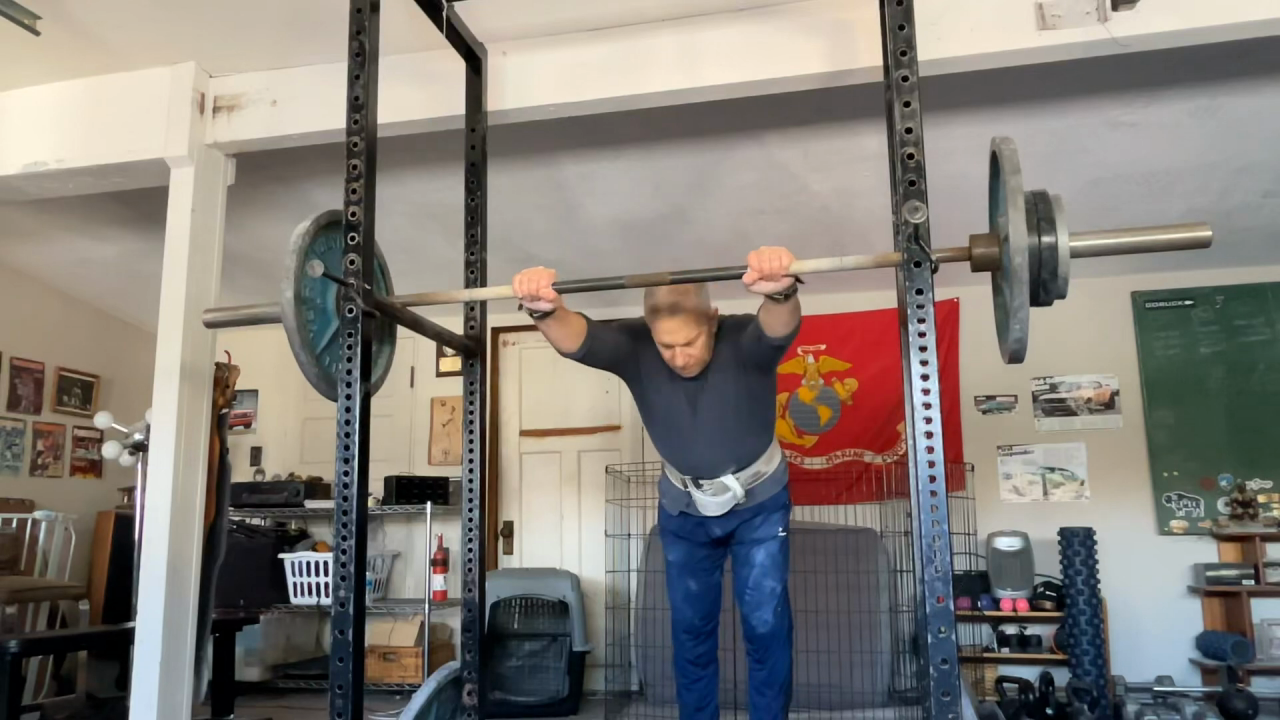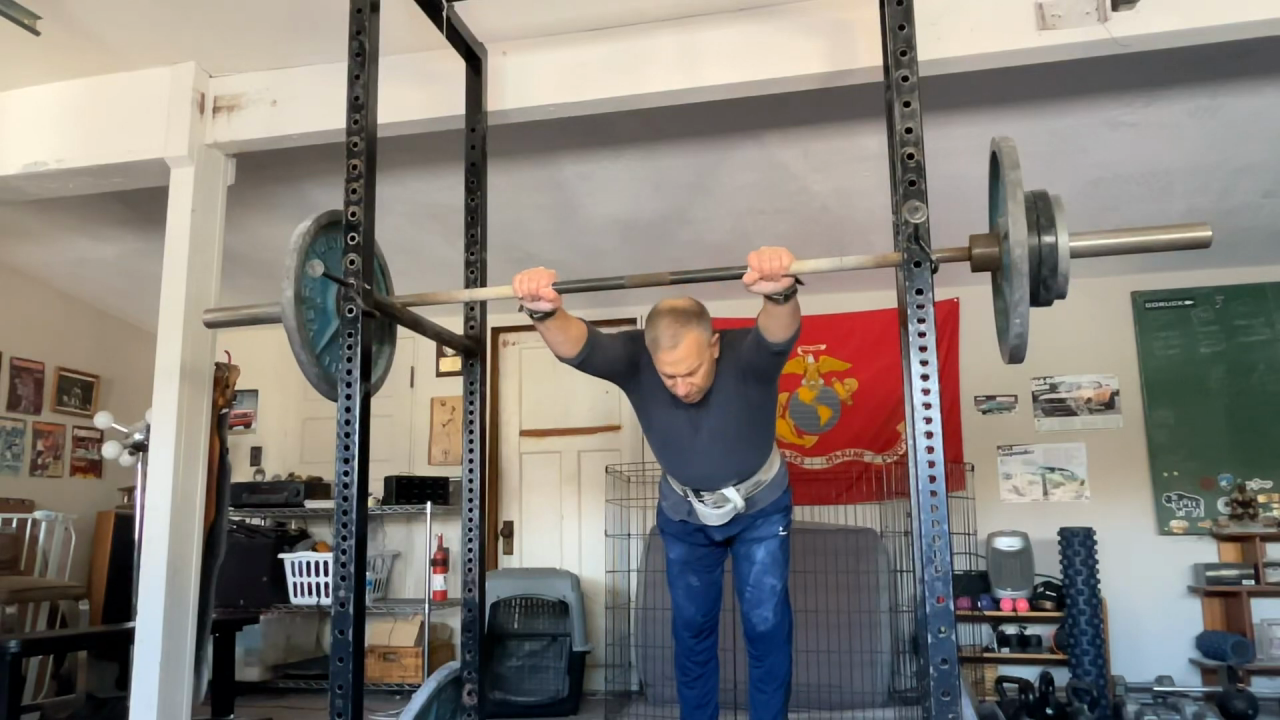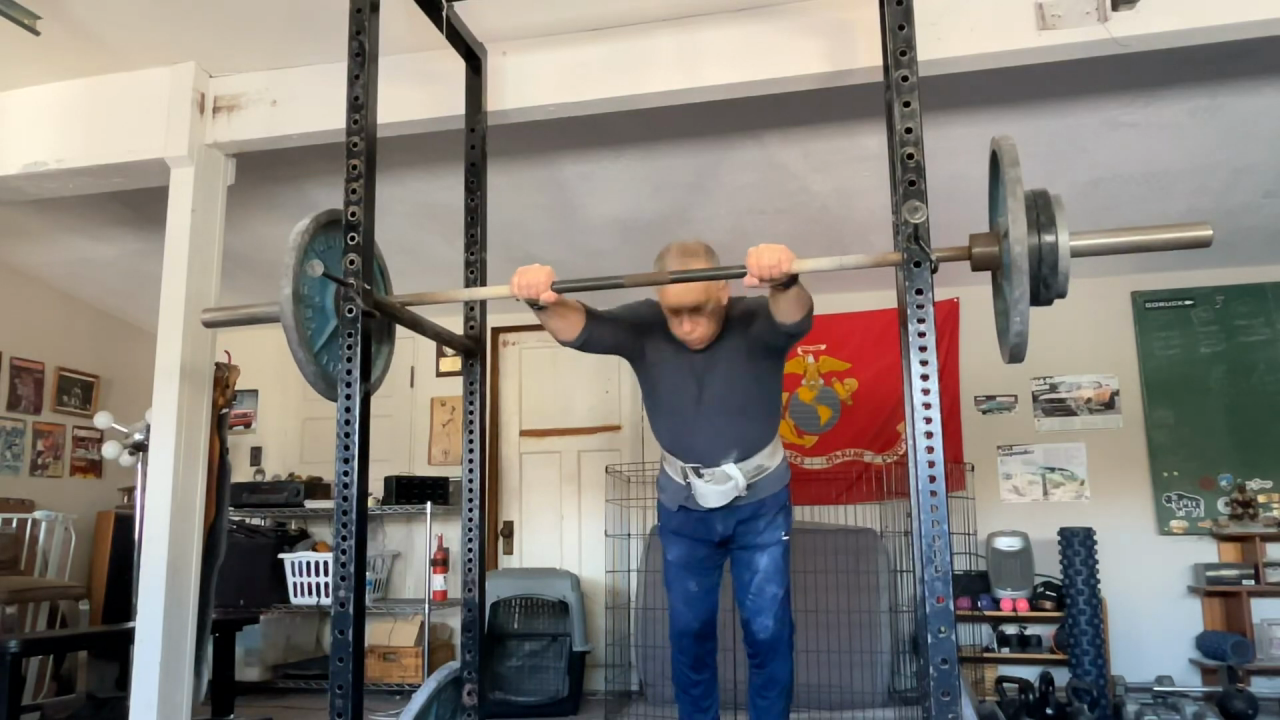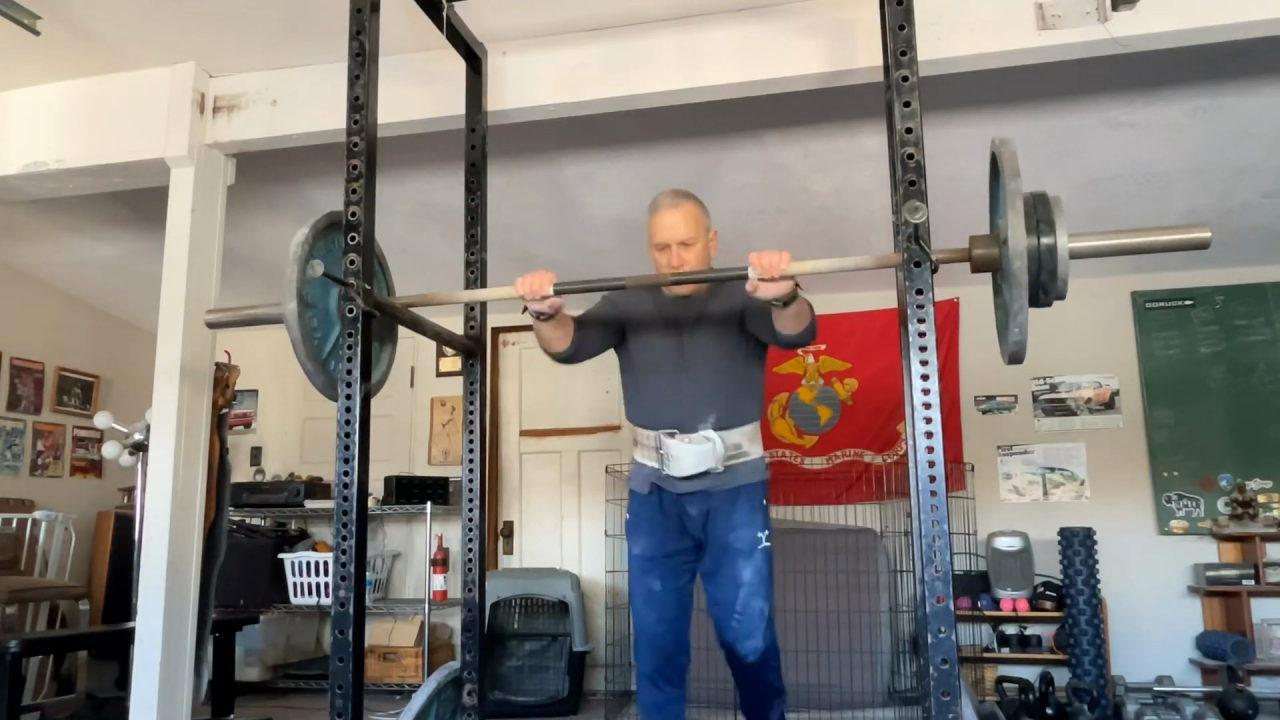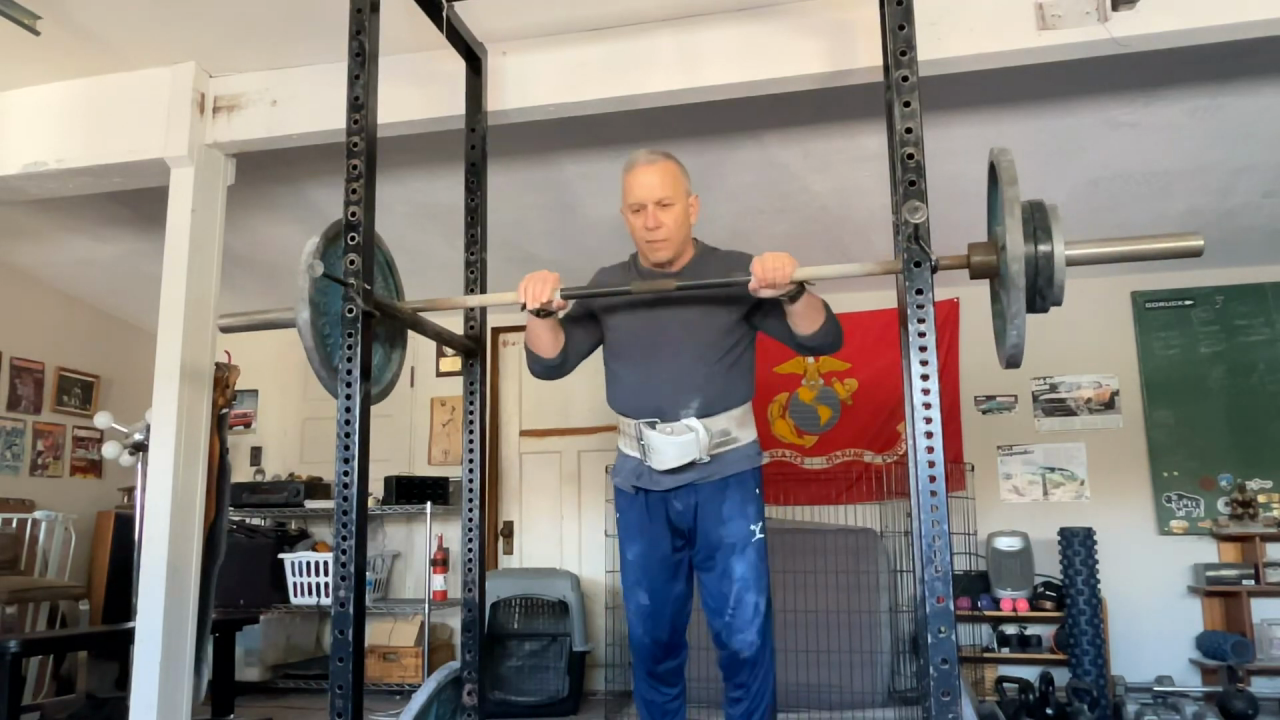
dt=0.5s
person 1, frame 1
left shoulder: (746, 341)
right shoulder: (634, 346)
left elbow: (781, 326)
right elbow: (576, 339)
left wrist: (780, 291)
right wrist: (545, 309)
left hip: (759, 501)
right hip: (684, 508)
left knee: (765, 621)
right knee: (690, 625)
person 1, frame 2
left shoulder: (749, 357)
right shoulder: (634, 359)
left elbow: (781, 331)
right elbow: (575, 345)
left wrist: (779, 292)
right wrist: (544, 312)
left hip: (760, 506)
right hip: (685, 513)
left knee: (766, 620)
right knee: (691, 625)
person 1, frame 3
left shoulder: (756, 321)
right shoulder: (643, 325)
left elbow: (795, 316)
right elbow: (579, 328)
left wrist: (782, 282)
right wrist: (546, 302)
left hip: (758, 500)
right hip: (683, 505)
left knee: (766, 625)
right knee: (690, 627)
person 1, frame 4
left shoulder: (742, 300)
right shoulder: (628, 307)
left elbow: (797, 332)
right elbow: (569, 345)
left wrist: (783, 294)
right wrist: (545, 311)
left hip: (734, 488)
right hip: (654, 494)
left knee: (748, 636)
right knee: (657, 642)
person 1, frame 5
left shoulder: (737, 273)
right shoulder: (608, 287)
left elbow: (823, 339)
right elbow: (549, 363)
left wrist: (791, 292)
right wrist: (540, 311)
left hip: (725, 474)
right hip: (641, 483)
left knee: (742, 634)
right knee: (651, 636)
